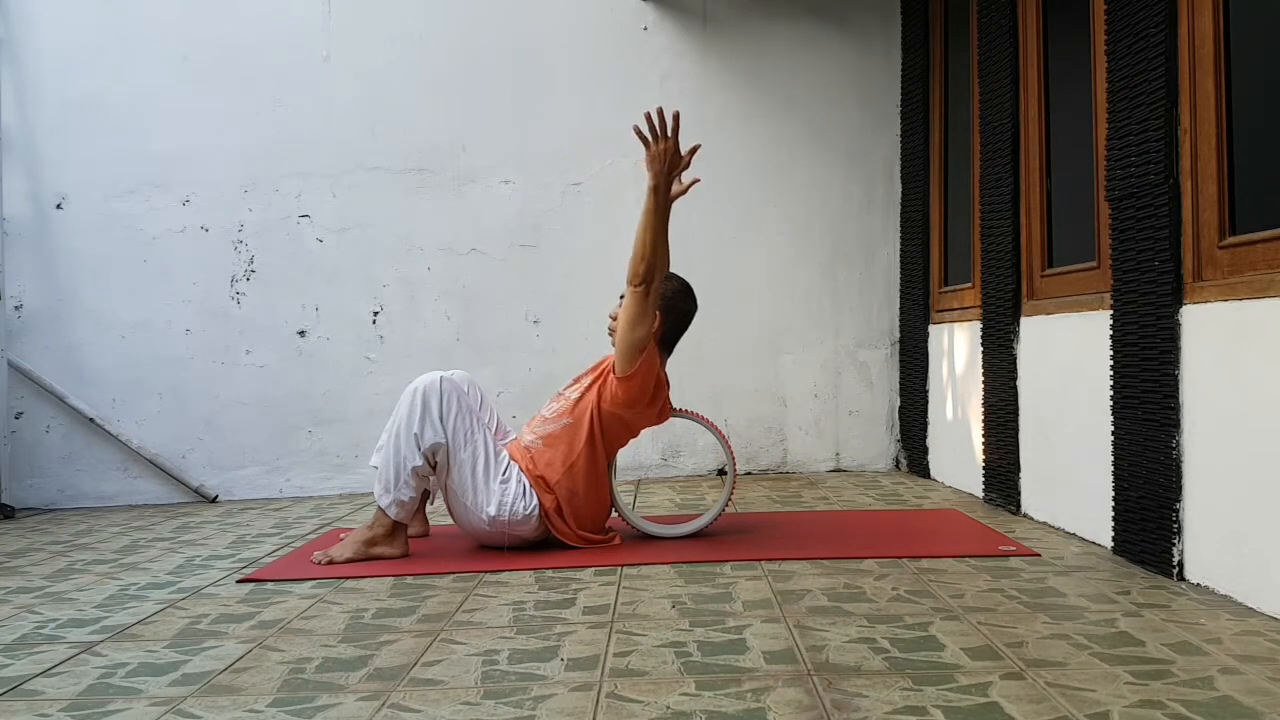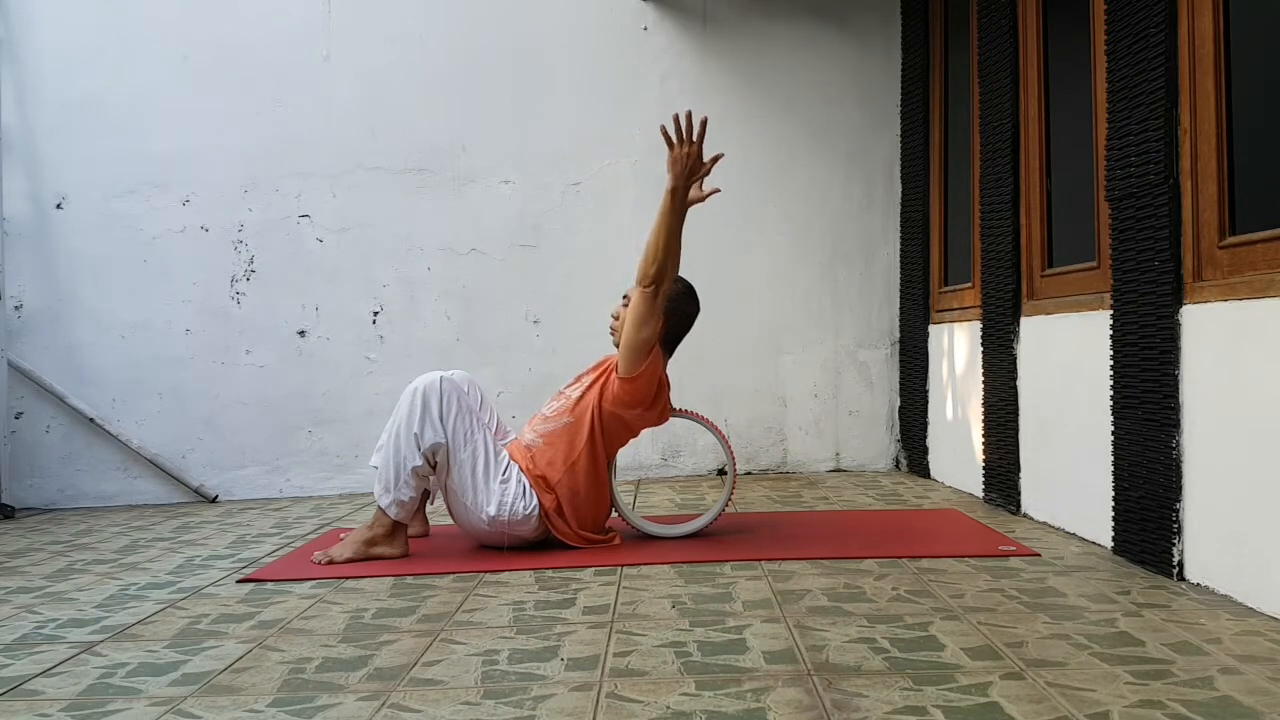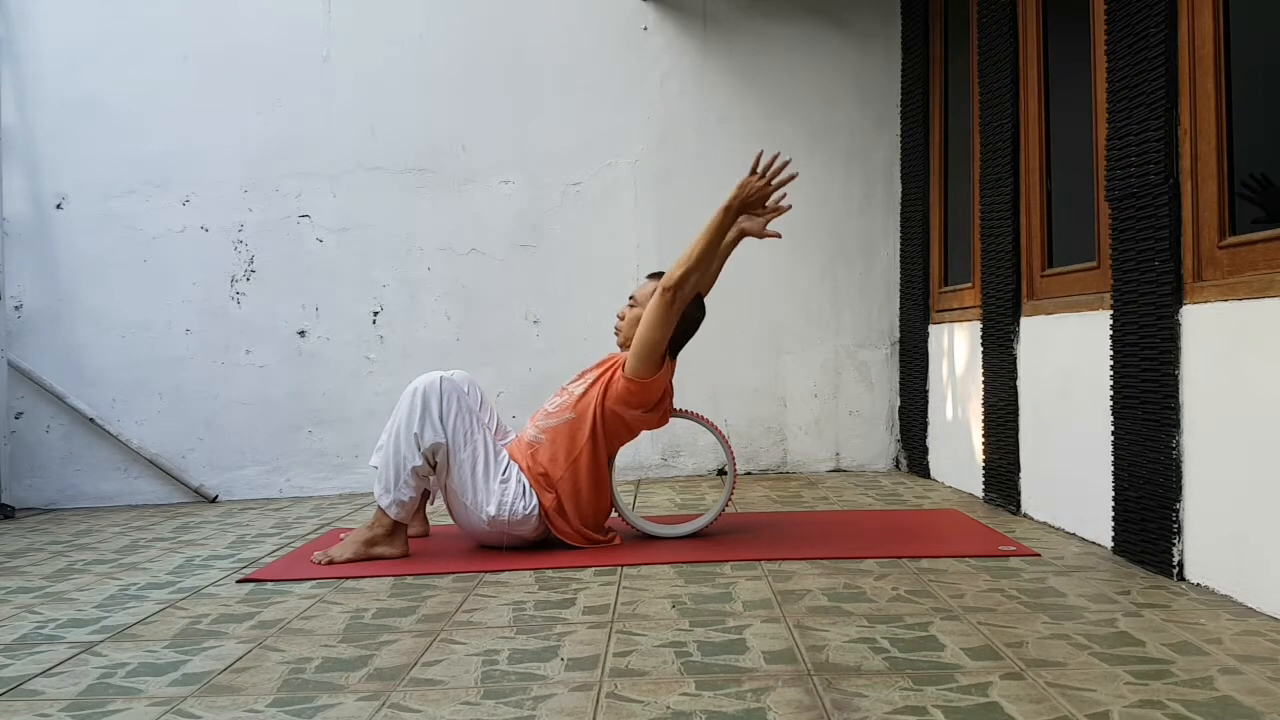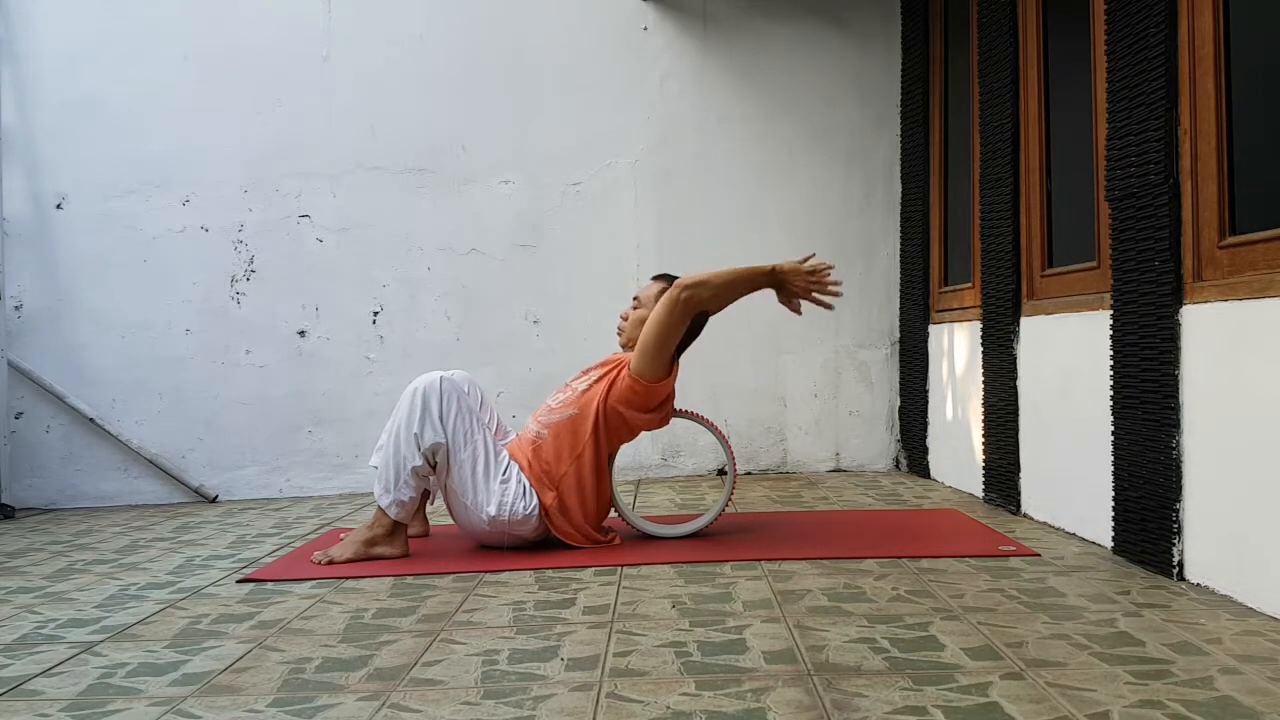
dt=0.5s
person 1, frame 1
left shoulder: (640, 376)
right shoulder: (638, 377)
left elbow: (642, 282)
right elbow: (652, 285)
left wrist: (657, 190)
right wrist: (664, 199)
left hip: (516, 506)
right hip: (517, 480)
left knee: (435, 391)
right knee: (456, 386)
left ankle: (386, 530)
right ankle: (410, 511)
person 1, frame 2
left shoulder: (642, 378)
right shoulder: (635, 376)
left elbow: (651, 284)
right elbow: (661, 289)
left wrist: (675, 192)
right wrist: (681, 204)
left hip: (513, 507)
right hip: (518, 483)
left knee: (435, 391)
right knee: (457, 387)
left ankle: (387, 529)
right ankle: (412, 510)
person 1, frame 3
left shoulder: (643, 380)
right shoulder: (631, 374)
left elbow: (675, 289)
right elbow: (686, 295)
left wrist: (733, 211)
right wrist: (736, 232)
left hip: (514, 508)
right hip: (517, 489)
left knee: (433, 392)
right knee: (455, 388)
left ankle: (388, 532)
right ankle: (412, 511)
person 1, frame 4
left shoulder: (643, 383)
right shoulder: (632, 374)
left elbow: (683, 295)
right elbow: (693, 304)
left wrist: (773, 275)
right wrist: (772, 278)
left hip: (515, 505)
right hip: (517, 483)
left knee: (435, 391)
right knee: (455, 389)
left ankle: (385, 529)
right ankle: (409, 512)
